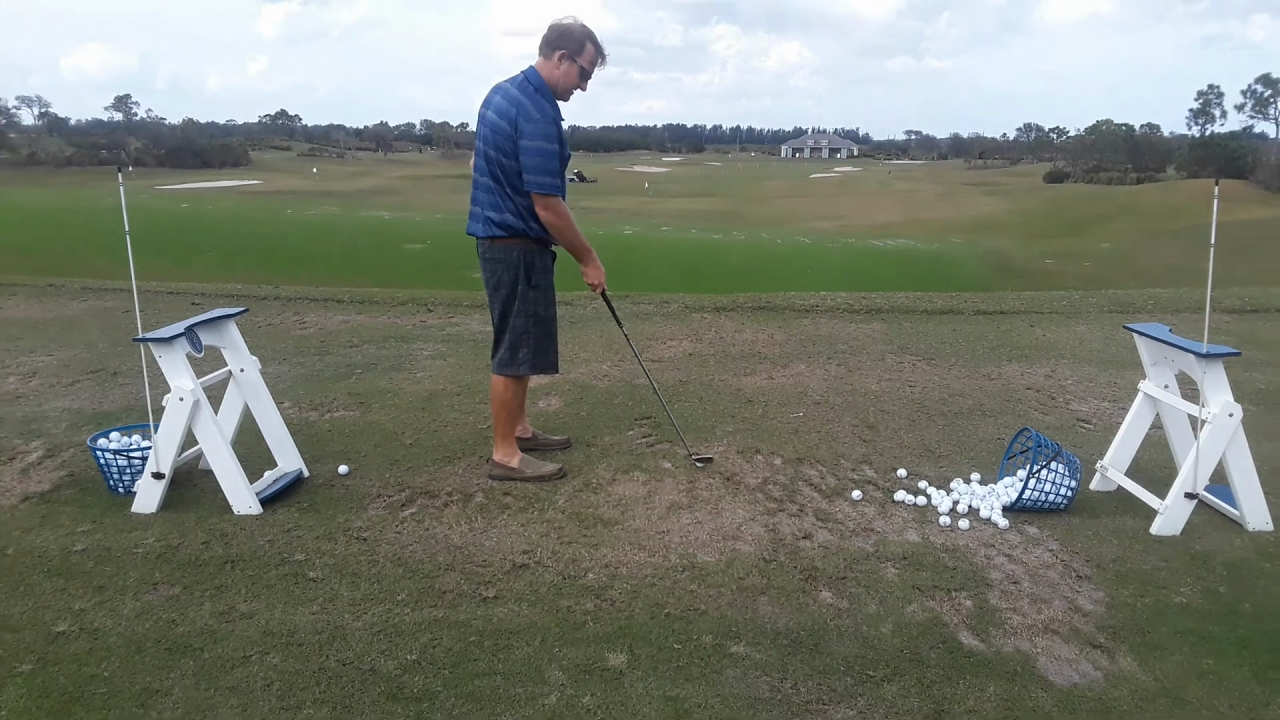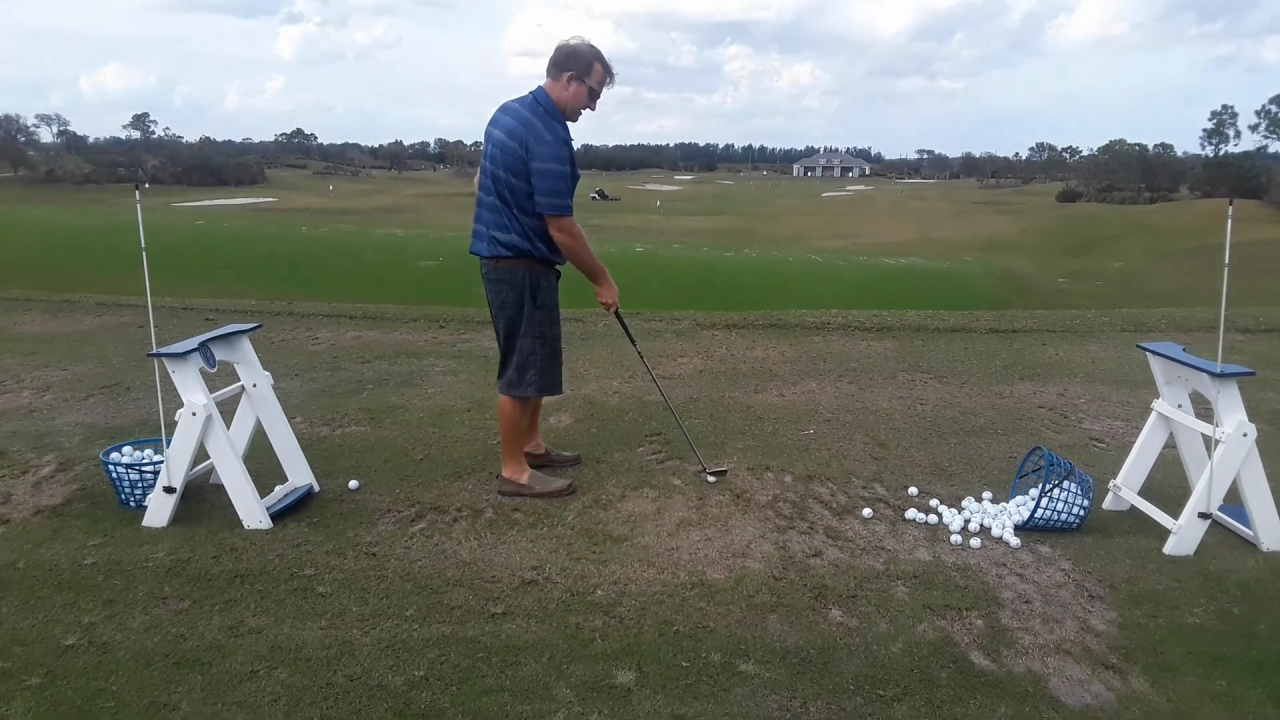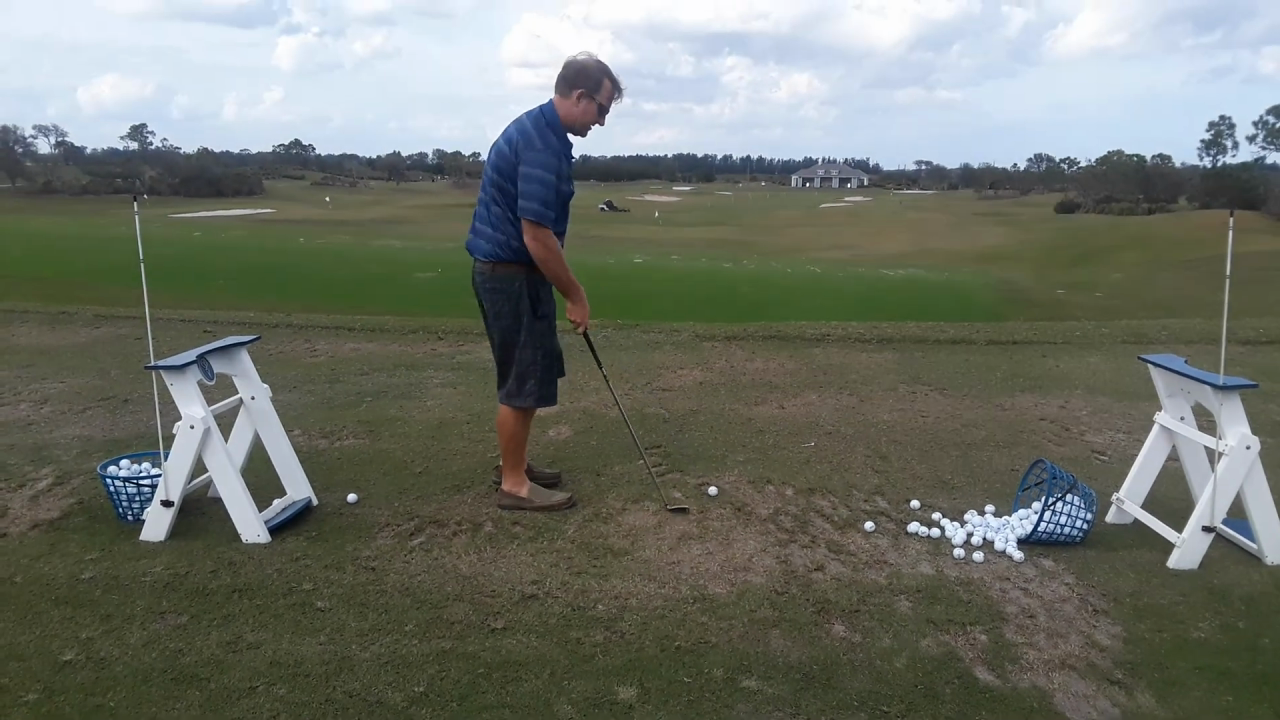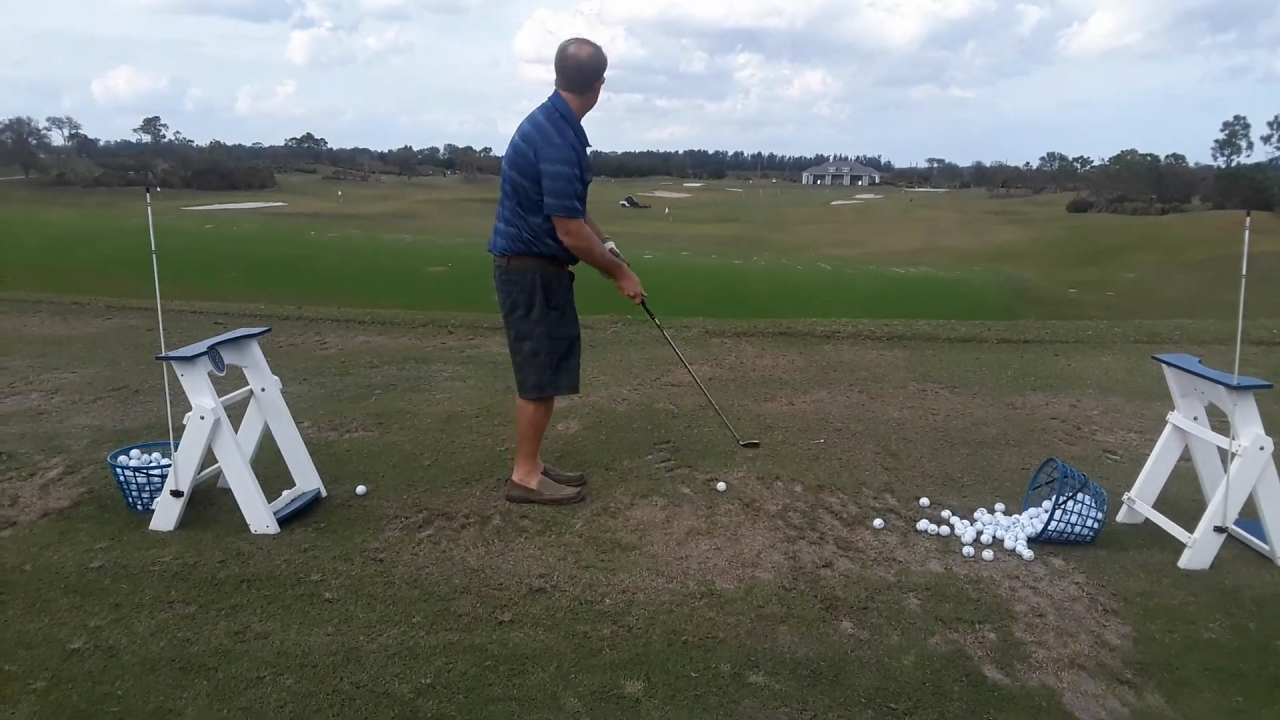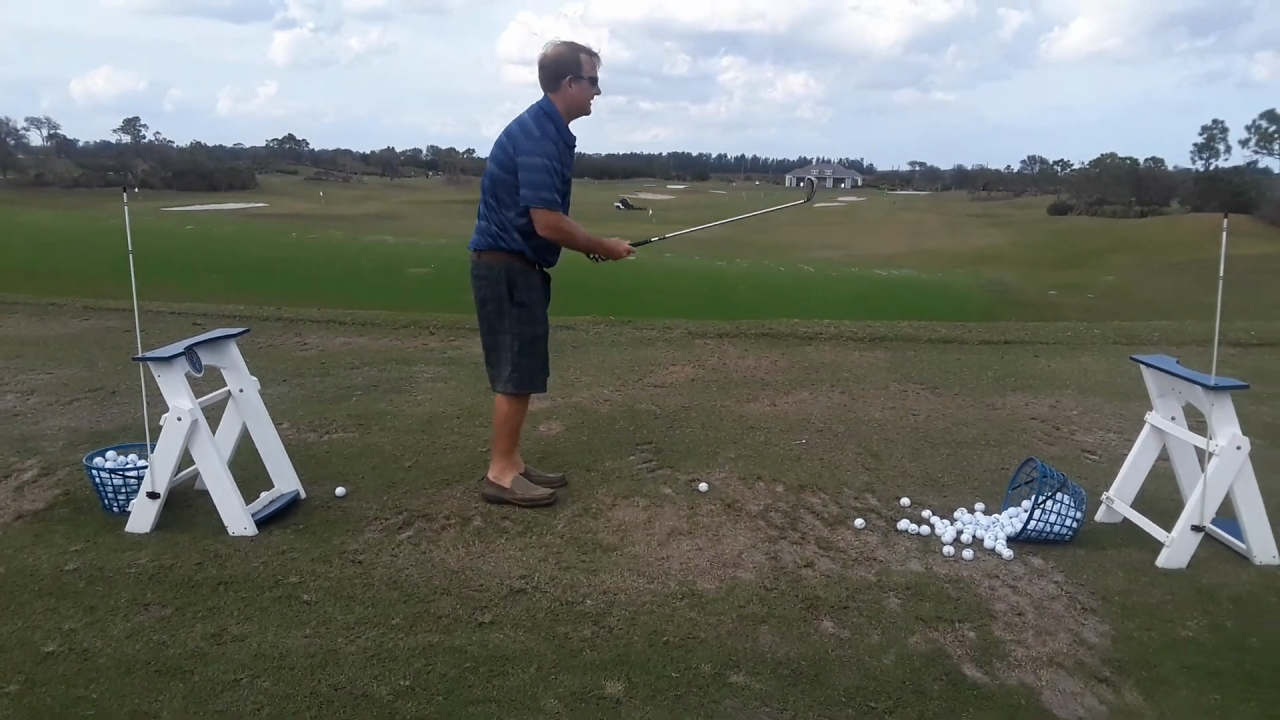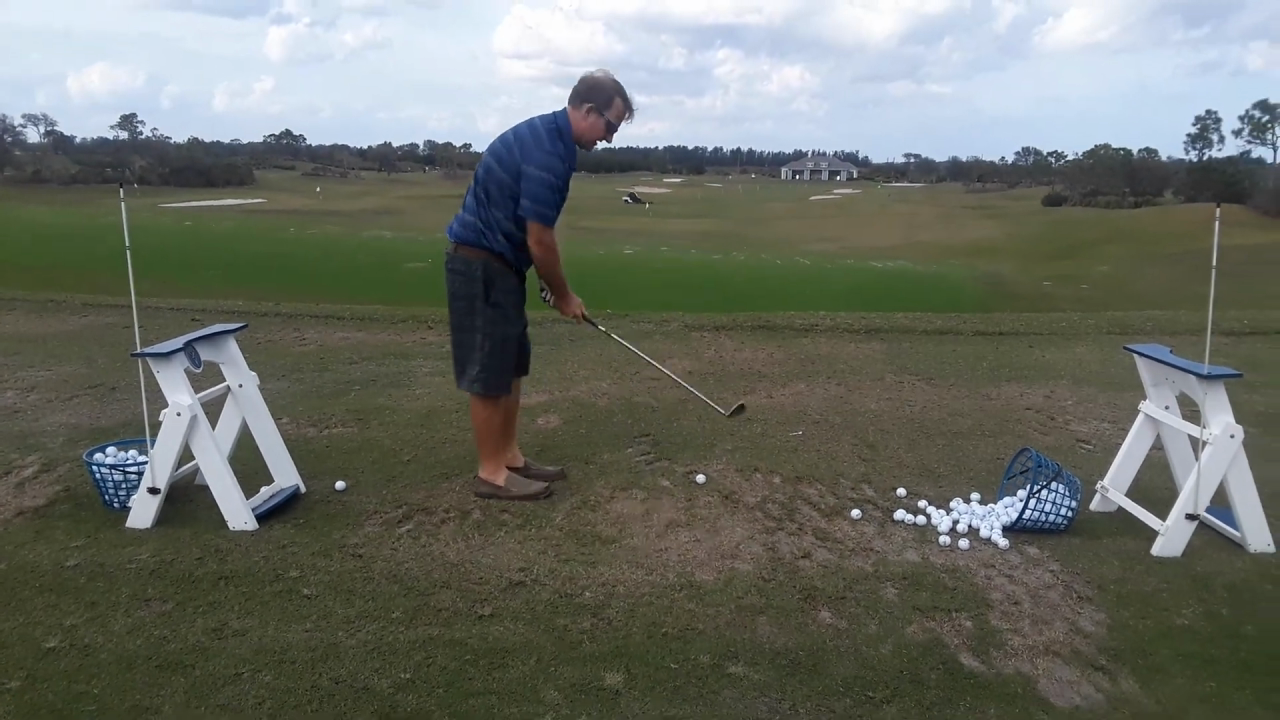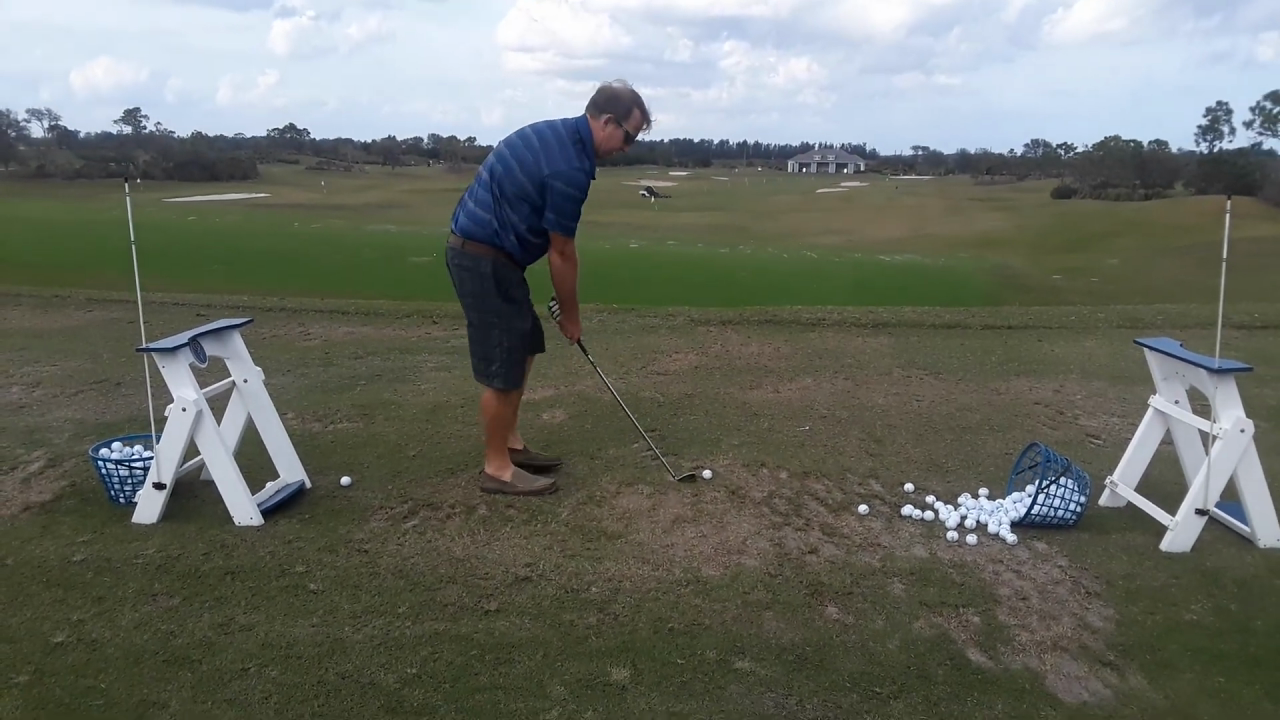
dt=0.5s
person 1, frame 1
left shoulder: (504, 92)
right shoulder: (537, 113)
left elbow: (487, 167)
right elbow: (546, 205)
right wrist: (588, 259)
left hip: (500, 237)
right hip: (518, 246)
left knee: (520, 344)
right knee: (515, 350)
left ankle: (518, 429)
right ankle: (504, 454)
person 1, frame 2
left shoulder: (508, 111)
right shoulder: (548, 136)
left elbow: (483, 182)
right elbow: (561, 228)
right wrist: (601, 280)
left hip: (503, 255)
right hip: (522, 266)
left knee: (534, 360)
right knee: (523, 368)
left ankle: (532, 445)
right ankle: (513, 470)
person 1, frame 3
left shoulder: (532, 125)
right shoulder: (544, 145)
right elbow: (538, 237)
right wrist: (575, 296)
left hip: (504, 268)
right hip: (513, 275)
left knee: (534, 372)
right knee: (523, 380)
left ankle: (514, 462)
right ankle: (513, 484)
person 1, frame 4
left shoulder: (549, 122)
right shoulder: (558, 139)
right elbow: (569, 232)
left wrist: (604, 242)
right wrist: (619, 273)
left hip: (529, 264)
right hip: (533, 269)
left knee: (541, 373)
right knee: (541, 374)
left ankle: (531, 462)
right ankle: (524, 476)
person 1, frame 5
left shoulder: (549, 130)
right shoulder: (538, 137)
left elbow: (550, 211)
right elbow: (548, 224)
left wrist: (593, 243)
right wrist: (603, 246)
left hip: (519, 266)
right hip: (506, 267)
left knee: (521, 372)
right knee: (516, 374)
left ankle: (512, 464)
right ankle: (499, 475)
person 1, frame 6
left shoulder: (547, 134)
right shoulder: (547, 152)
right elbow: (540, 242)
left wrist: (556, 291)
right wrist: (564, 297)
left hip: (495, 263)
right hip: (481, 265)
left knee: (511, 366)
right knee: (489, 371)
left ankle: (509, 456)
right ankle: (490, 472)
person 1, frame 7
left shoulder: (557, 135)
right shoulder: (570, 166)
right elbow: (562, 253)
right wrist: (570, 315)
left hip: (486, 249)
right hip: (485, 257)
left knee: (521, 348)
right knee: (503, 360)
left ankle: (510, 444)
right ankle: (497, 468)
